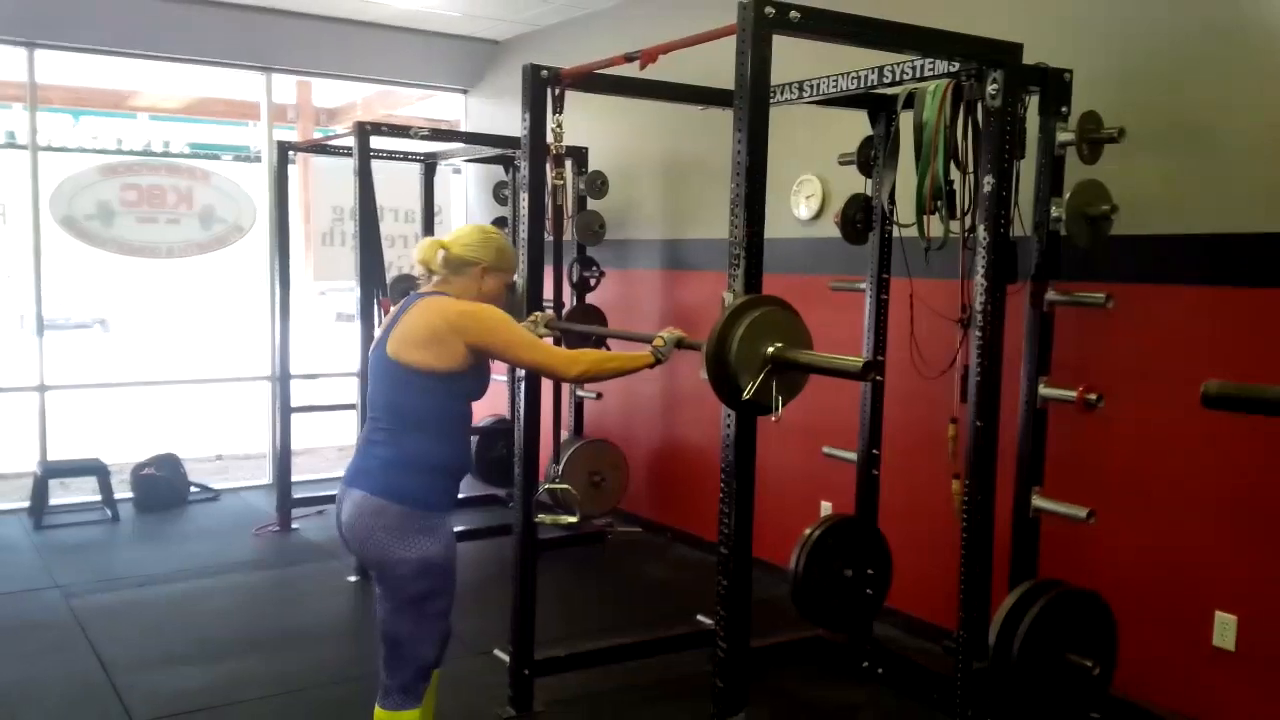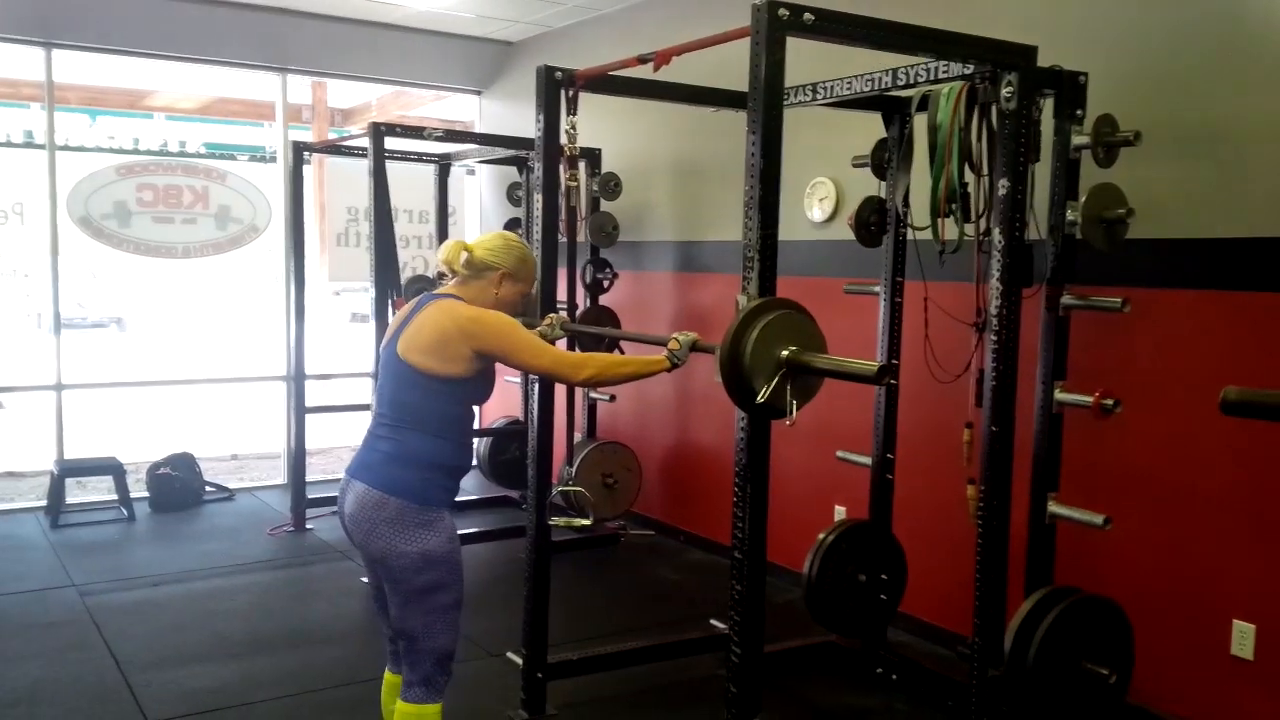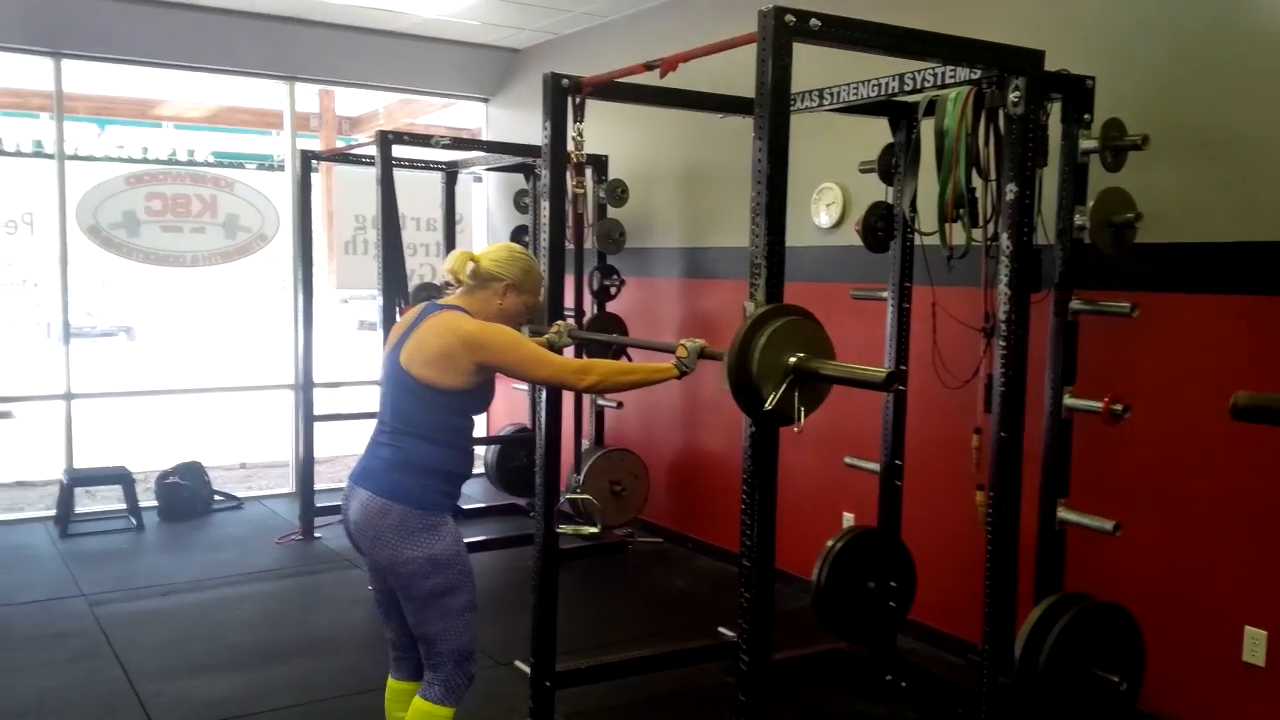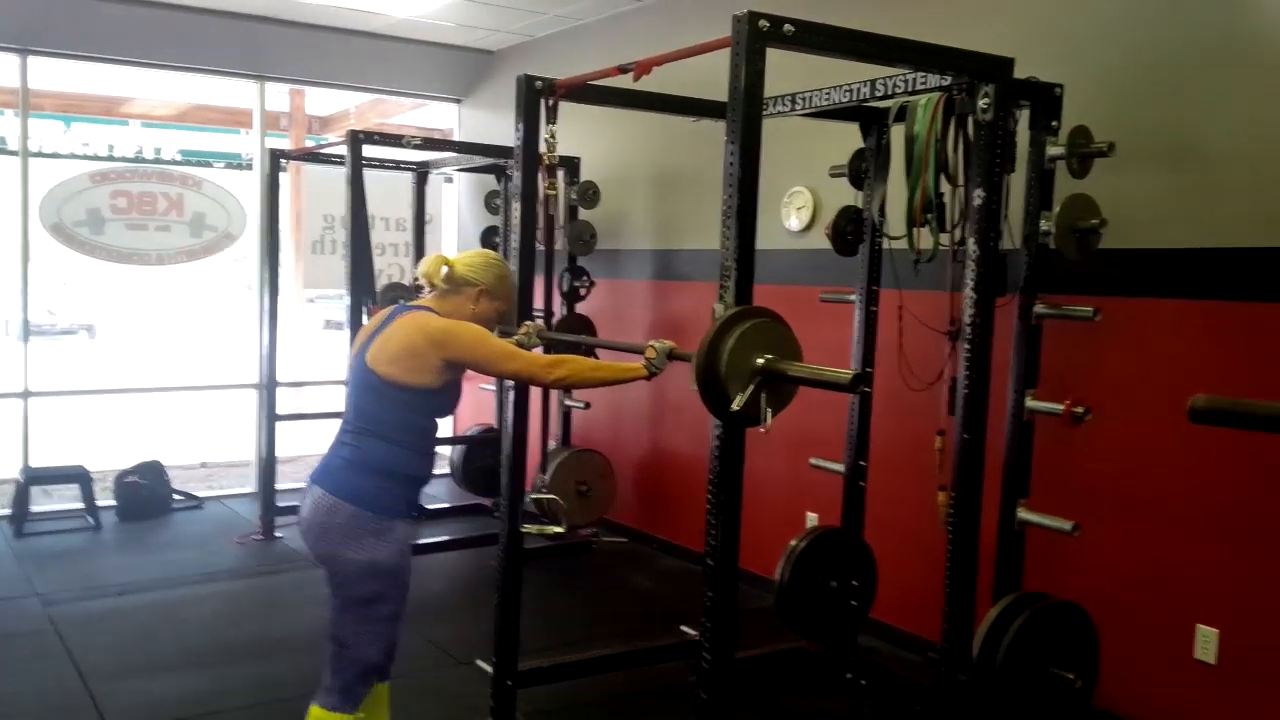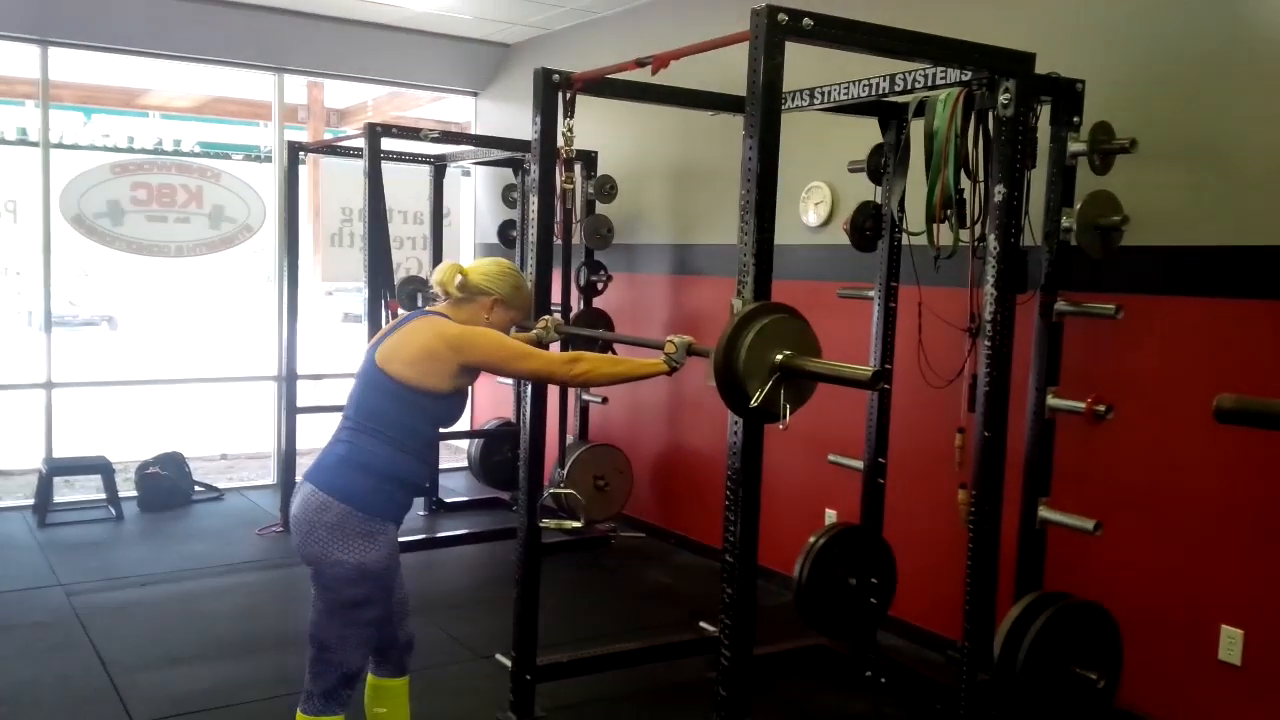
dt=0.3s
person 1, frame 1
left shoulder: (412, 312)
right shoulder: (462, 317)
right elbow: (570, 367)
left wrist: (526, 335)
right wrist: (653, 354)
left hip: (373, 501)
right hip: (401, 514)
left knee: (425, 646)
right knee: (407, 668)
person 1, frame 2
left shoulder: (420, 308)
right shoulder: (470, 322)
right elbow: (578, 371)
left wrist: (540, 336)
right wrist: (667, 359)
left hip: (369, 495)
right hip: (405, 509)
left knee: (409, 653)
right knee: (429, 668)
person 1, frame 3
left shoulder: (421, 317)
right shoulder: (472, 335)
right elbow: (582, 377)
left wrist: (546, 344)
right wrist: (674, 367)
left hip: (372, 501)
right hip: (409, 515)
left knee: (411, 658)
right knee: (451, 670)
person 1, frame 4
left shoulder: (395, 319)
right shoulder: (439, 334)
right elbow: (551, 372)
left wrist: (517, 344)
right wrist: (644, 368)
left hip: (341, 502)
right hip: (362, 517)
left knee: (373, 661)
right knee: (352, 675)
person 1, frame 5
left shoulder: (418, 326)
right shoulder: (453, 340)
right elbow: (570, 370)
left wrist: (536, 339)
right wrist: (663, 364)
left hip: (337, 503)
right hip: (352, 518)
left knee: (392, 649)
right knee: (336, 677)
